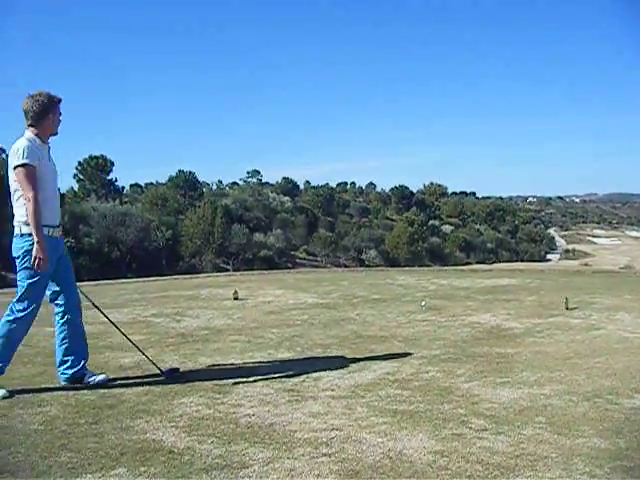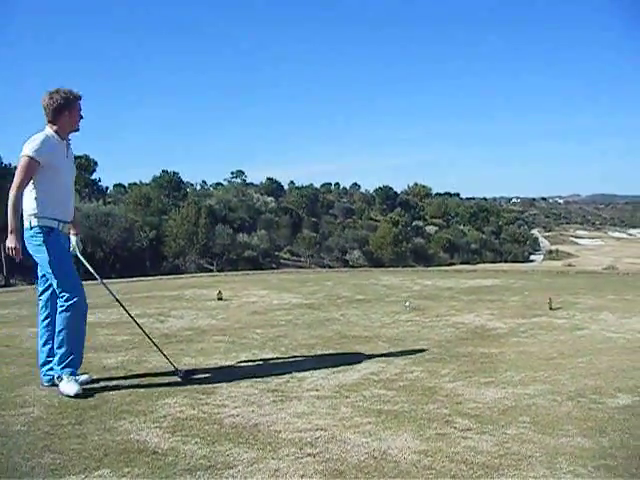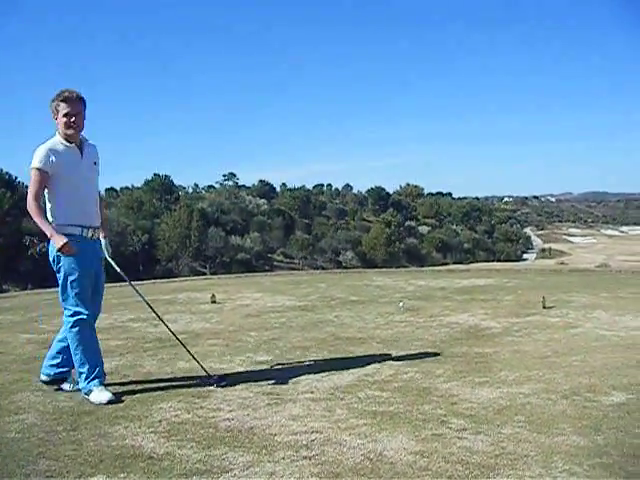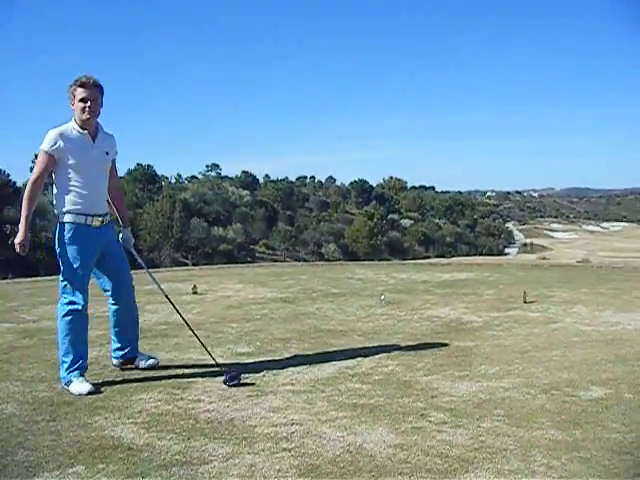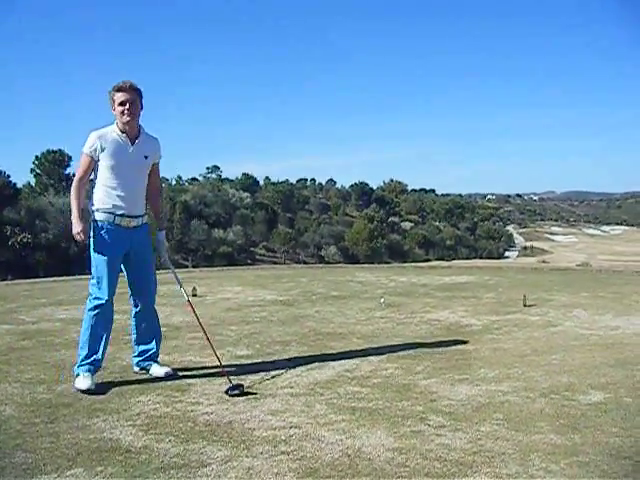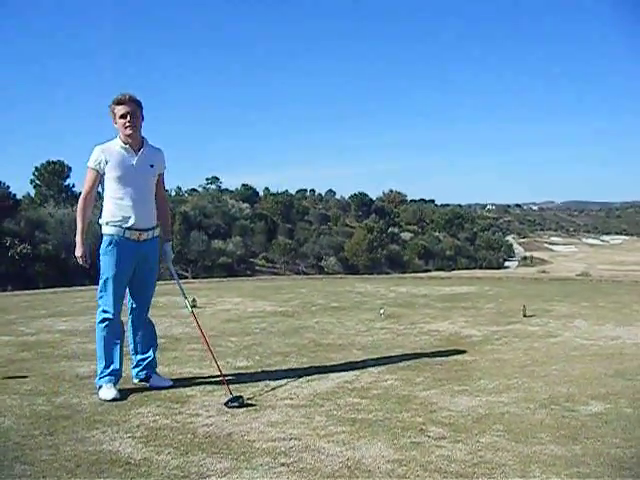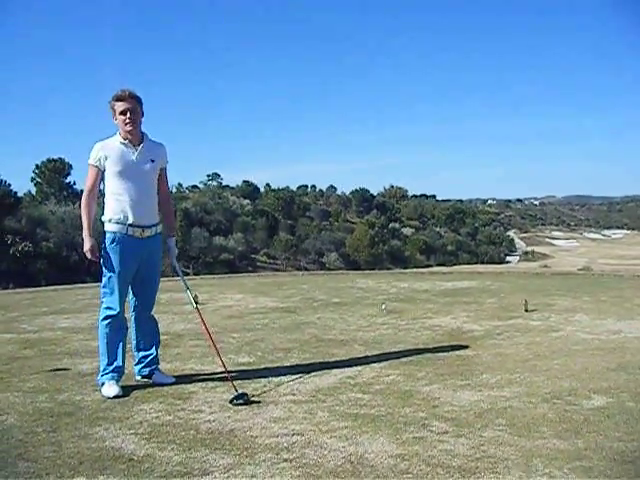
dt=0.4s
person 1, frame 1
left shoulder: (42, 148)
right shoulder: (25, 148)
right elbow: (27, 197)
right wrist: (39, 243)
left hip: (53, 238)
right hip: (34, 241)
left knee: (69, 305)
left ankle: (73, 369)
person 1, frame 2
left shoulder: (66, 147)
right shoulder: (39, 144)
right elbow: (16, 189)
left wrist: (73, 231)
right wrist: (12, 233)
left hip: (59, 235)
right hip: (43, 233)
left knee: (53, 303)
right knee: (72, 299)
left ankle: (55, 369)
right ankle: (65, 368)
person 1, frame 3
left shoulder: (91, 150)
right shoulder: (47, 153)
right elbow: (33, 201)
left wrist: (103, 234)
right wrist: (54, 235)
left hip: (93, 241)
right hip: (69, 242)
left knee: (87, 310)
right knee: (78, 313)
left ankle: (54, 369)
right ankle: (90, 382)
person 1, frame 4
left shoulder: (109, 141)
right shoulder: (58, 138)
right elbow: (35, 183)
left wrist: (125, 226)
right wrist: (24, 227)
left hip: (106, 228)
right hip: (75, 229)
left knee: (123, 293)
right knee: (74, 302)
left ankle: (126, 353)
right ankle: (72, 373)
person 1, frame 5
left shoulder: (152, 144)
right shoulder: (99, 139)
right elbow: (79, 181)
left wrist: (161, 229)
right wrist: (77, 218)
left hip: (139, 228)
right hip: (107, 227)
left knee: (145, 297)
right knee: (101, 298)
left ankle: (146, 359)
right ankle: (86, 368)
person 1, frame 6
left shoulder: (156, 155)
right shoulder: (103, 153)
right elbow: (86, 198)
left wrist: (167, 240)
right wrist: (80, 241)
left hip: (149, 240)
right hip: (117, 239)
left knee: (141, 310)
right knee: (110, 311)
left ankle: (145, 370)
right ankle: (107, 378)
person 1, frame 7
left shoulder: (158, 150)
right shoulder: (103, 150)
right elbow: (89, 194)
left wrist: (171, 236)
right wrist: (87, 235)
left hip: (152, 237)
right hip: (119, 236)
left knee: (145, 307)
right knee: (112, 308)
left ankle: (147, 366)
right ankle: (109, 375)
